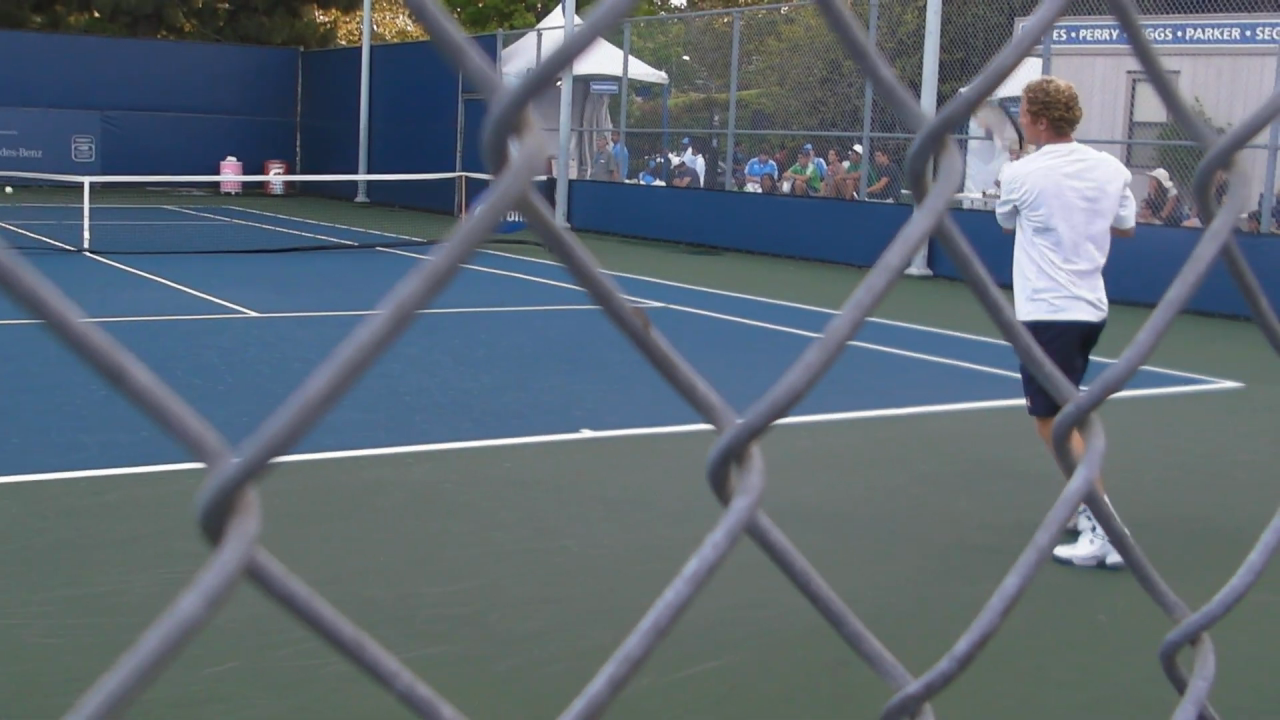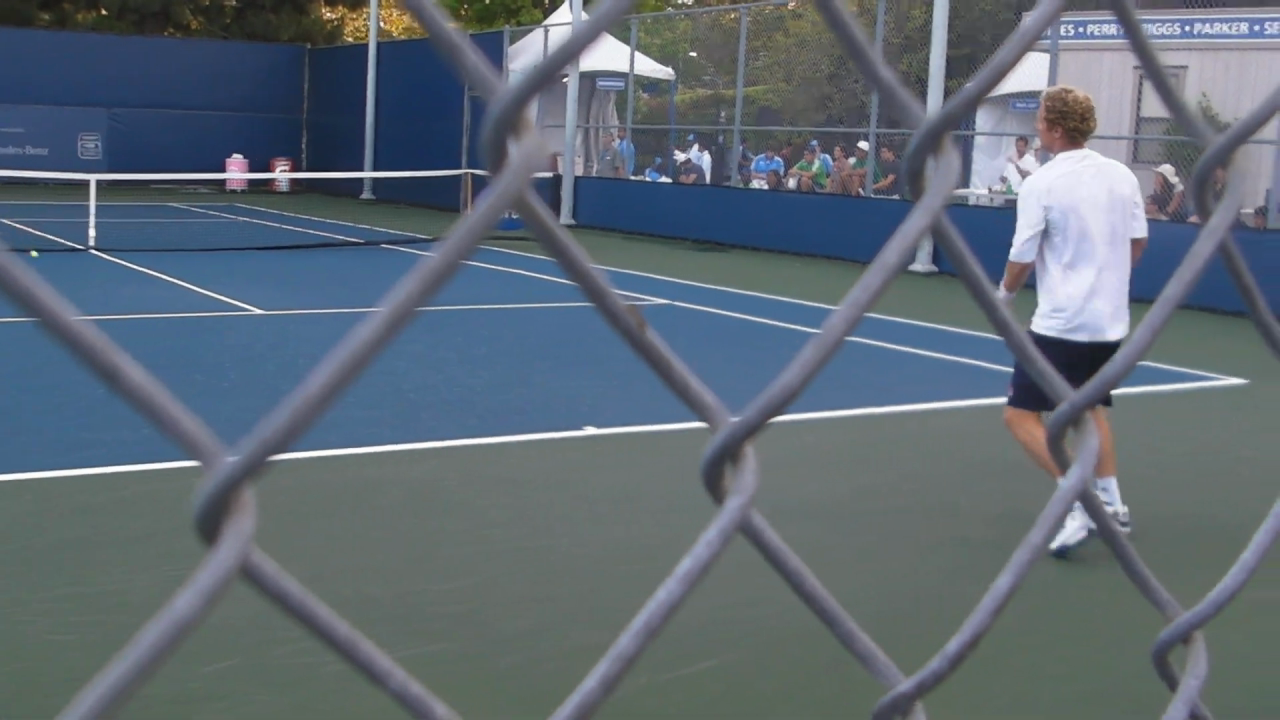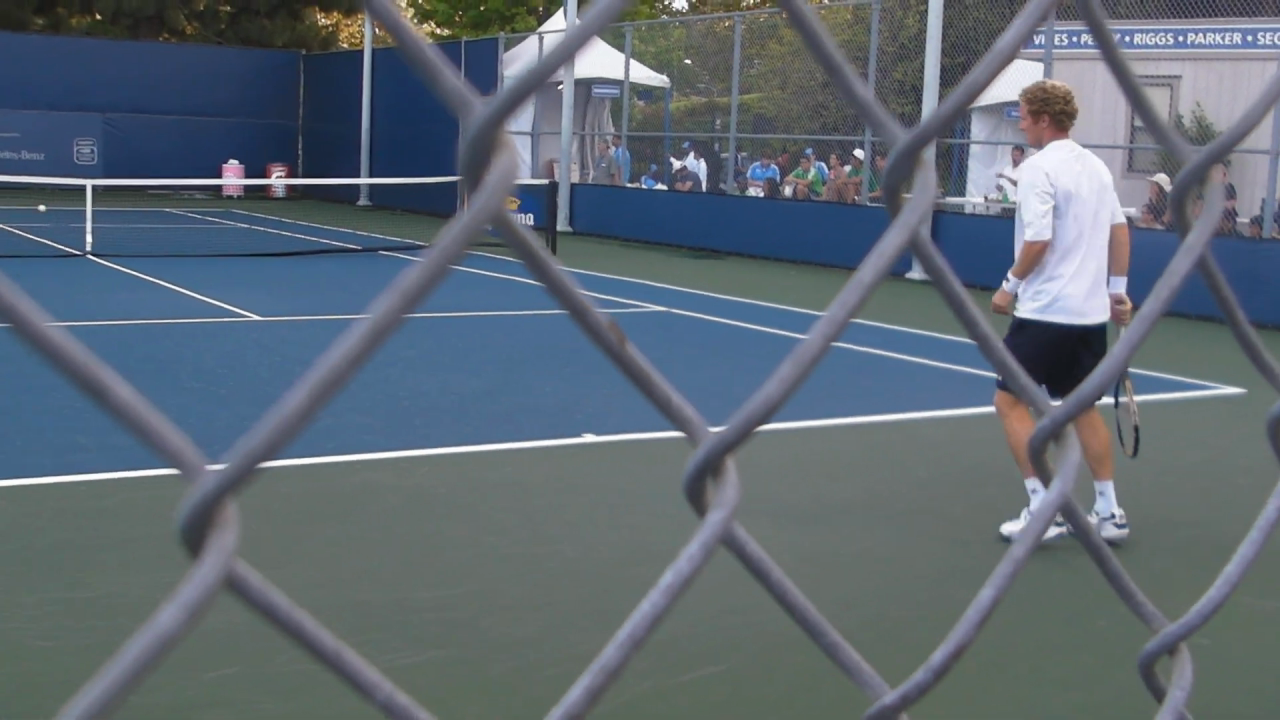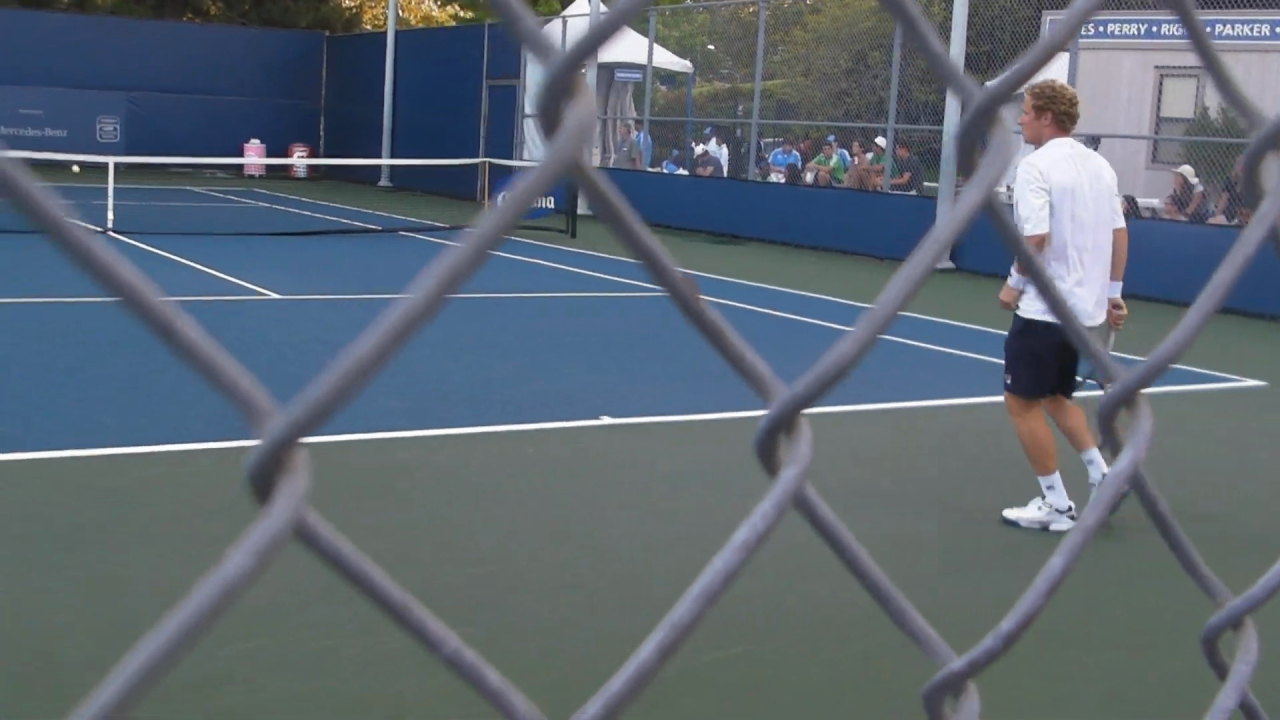
dt=0.2s
person 1, frame 1
left shoulder: (1019, 173)
right shoulder: (1112, 168)
left elbow: (1006, 221)
right elbow: (1125, 227)
left hip: (1048, 312)
right hip: (1090, 309)
left knee: (1055, 422)
right knee: (1061, 409)
left ankle: (1105, 533)
right ankle: (1085, 506)
person 1, frame 2
left shoulder: (1041, 185)
right shoulder: (1122, 175)
left elbow: (1022, 259)
right elbow: (1138, 242)
left wrist: (1004, 294)
left hip: (1061, 325)
right hip: (1111, 321)
left knee: (1021, 416)
right knee: (1091, 408)
left ankle: (1081, 506)
right ankle: (1111, 507)
person 1, frame 3
left shoulder: (1038, 168)
right shoulder: (1096, 166)
left elbow: (1038, 241)
right elbow: (1118, 229)
left wrist: (1009, 287)
right wrist: (1117, 288)
left hip: (1045, 311)
right hip: (1091, 311)
left knee: (1010, 403)
right knee: (1084, 408)
left ankle: (1042, 509)
right ankle: (1109, 513)
person 1, frame 4
left shoulder: (1036, 166)
right shoulder: (1100, 165)
left elbow: (1036, 237)
right elbow: (1119, 233)
left wrist: (1014, 283)
right wrist: (1113, 291)
left hip: (1045, 308)
right hip: (1087, 305)
left knee: (1022, 402)
right knee: (1053, 396)
left ankle: (1056, 504)
right ankle: (1102, 478)
